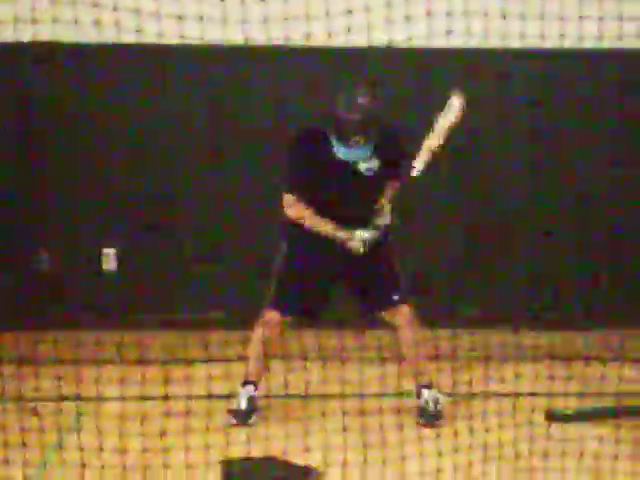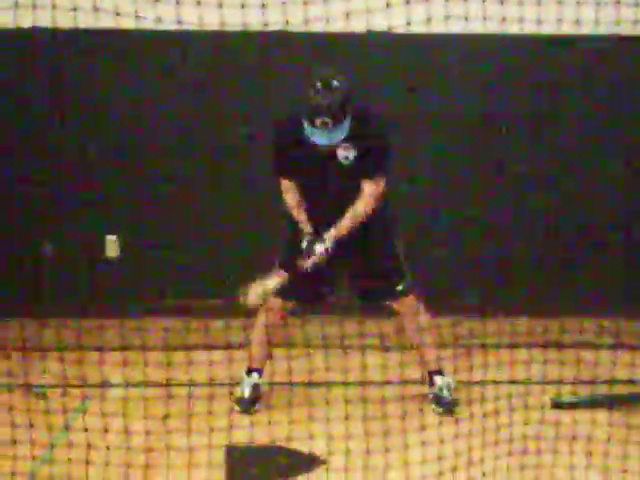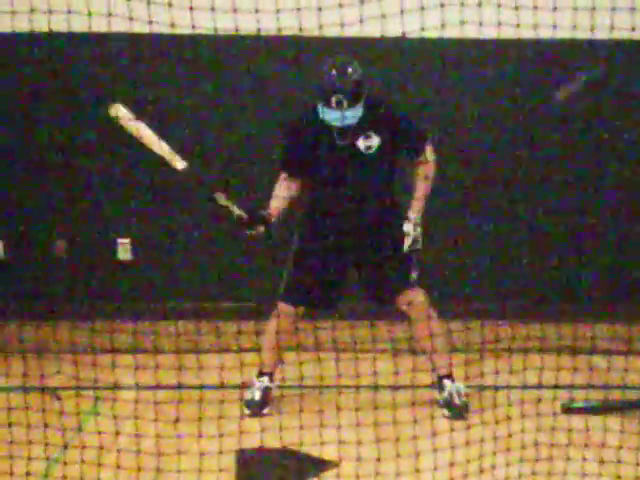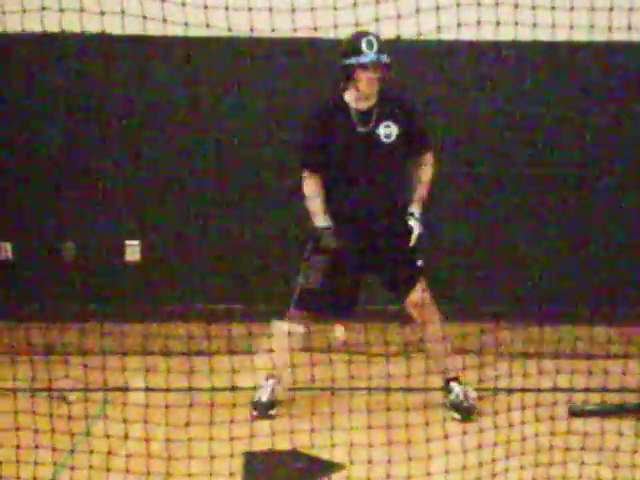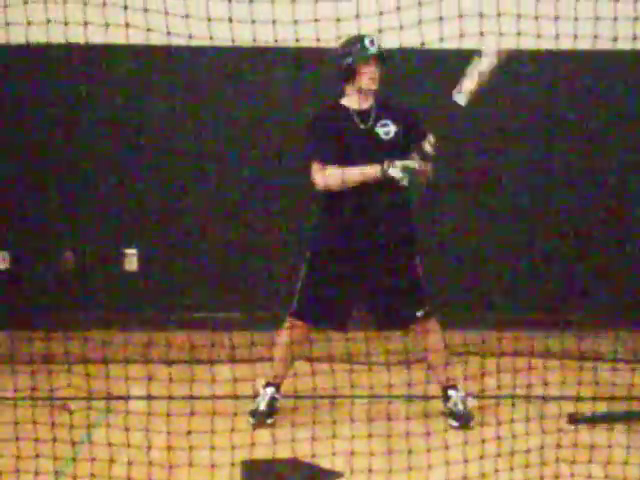
dt=0.5s
person 1, frame 1
left shoulder: (388, 141)
right shoulder: (307, 144)
left elbow: (394, 177)
right elbow: (293, 206)
left wrist: (383, 209)
right wrist: (344, 235)
left hip: (367, 239)
right hip: (311, 241)
left knee: (401, 313)
right knee: (274, 316)
left ankle: (426, 391)
right ankle: (249, 391)
person 1, frame 2
left shoulder: (370, 128)
right shoulder: (289, 132)
left elbow: (371, 195)
right elbow: (289, 185)
left wrist: (331, 238)
right wrist: (307, 233)
left hip: (366, 228)
right hip: (310, 229)
left knee: (406, 300)
right knee: (276, 302)
left ankle: (436, 378)
right ankle: (253, 378)
person 1, frame 3
left shoulder: (388, 118)
right shoulder: (304, 127)
left elbow: (425, 159)
right elbow: (291, 178)
left wrist: (414, 215)
right wrist: (270, 214)
left hip: (381, 228)
right hip: (323, 230)
left knee: (416, 301)
right knee: (287, 307)
left ankle: (447, 383)
right ankle: (263, 382)
person 1, frame 4
left shoulder: (402, 111)
right shoulder: (325, 118)
left elbow: (424, 161)
right elbow: (310, 178)
left wrist: (415, 209)
right wrist: (323, 225)
left hip: (393, 228)
right hip: (340, 231)
left knee: (421, 302)
right knee: (303, 308)
left ankle: (453, 384)
right ankle: (273, 383)
person 1, frame 5
left shoulder: (399, 116)
right shoulder: (326, 120)
left elbow: (422, 172)
right elbow: (322, 178)
left wrist: (420, 161)
right wrist: (383, 168)
left hip: (391, 238)
right hip: (337, 240)
left knee: (421, 317)
right knee: (300, 319)
left ankle: (451, 393)
right ankle: (271, 390)
